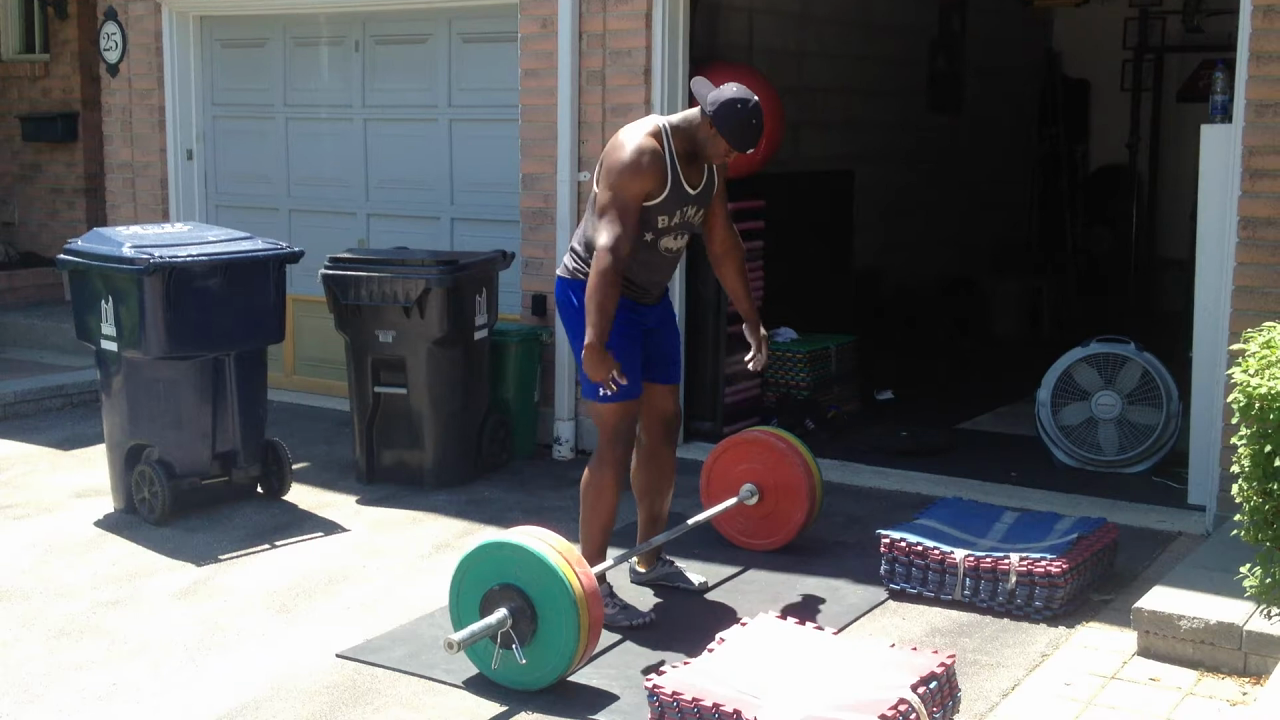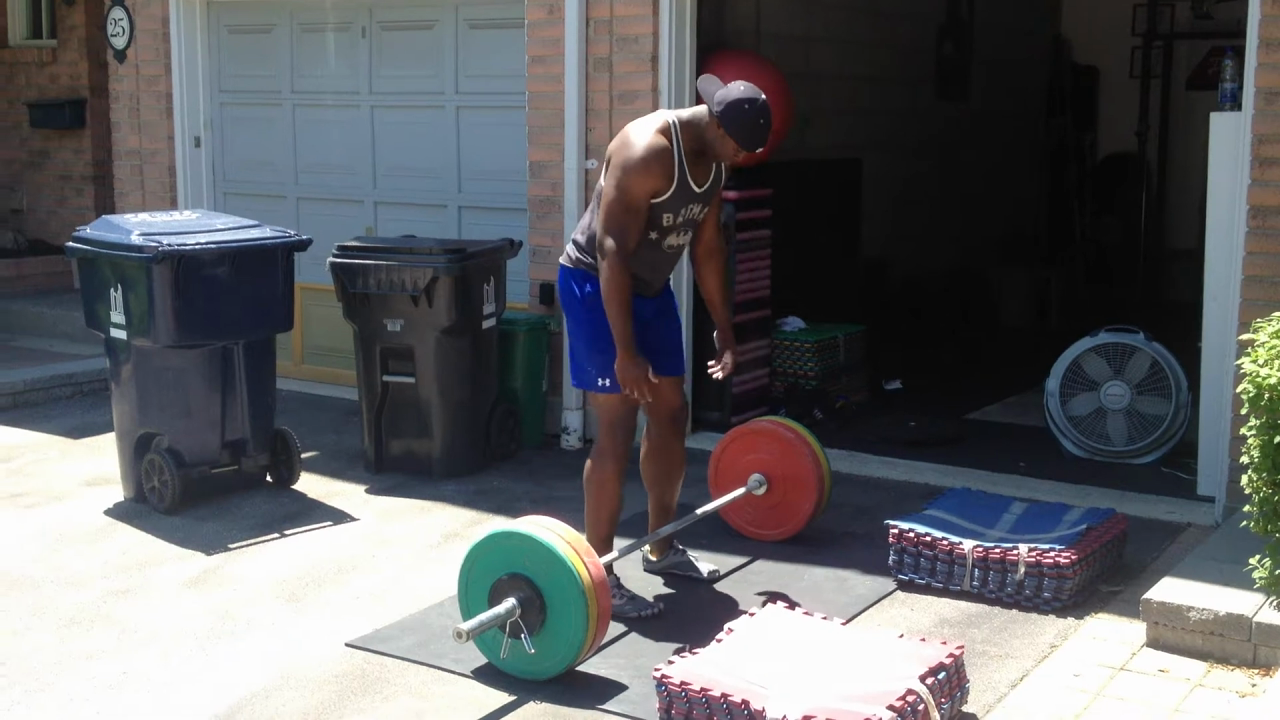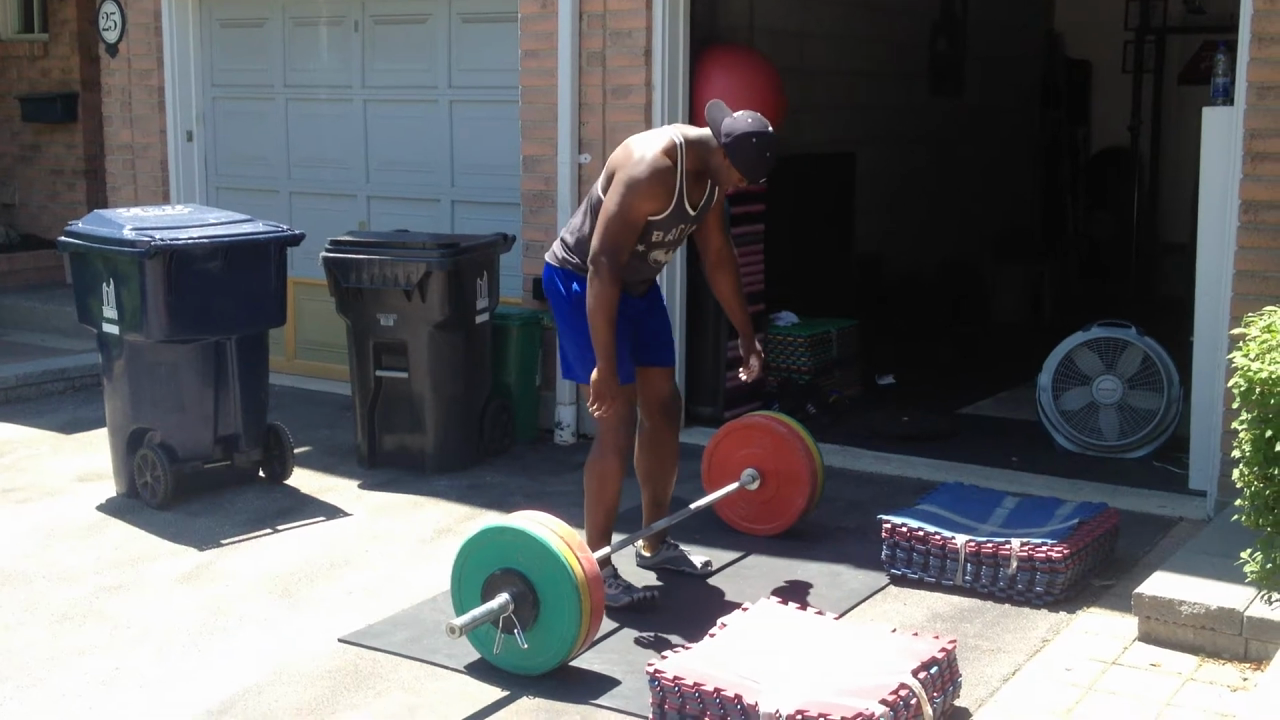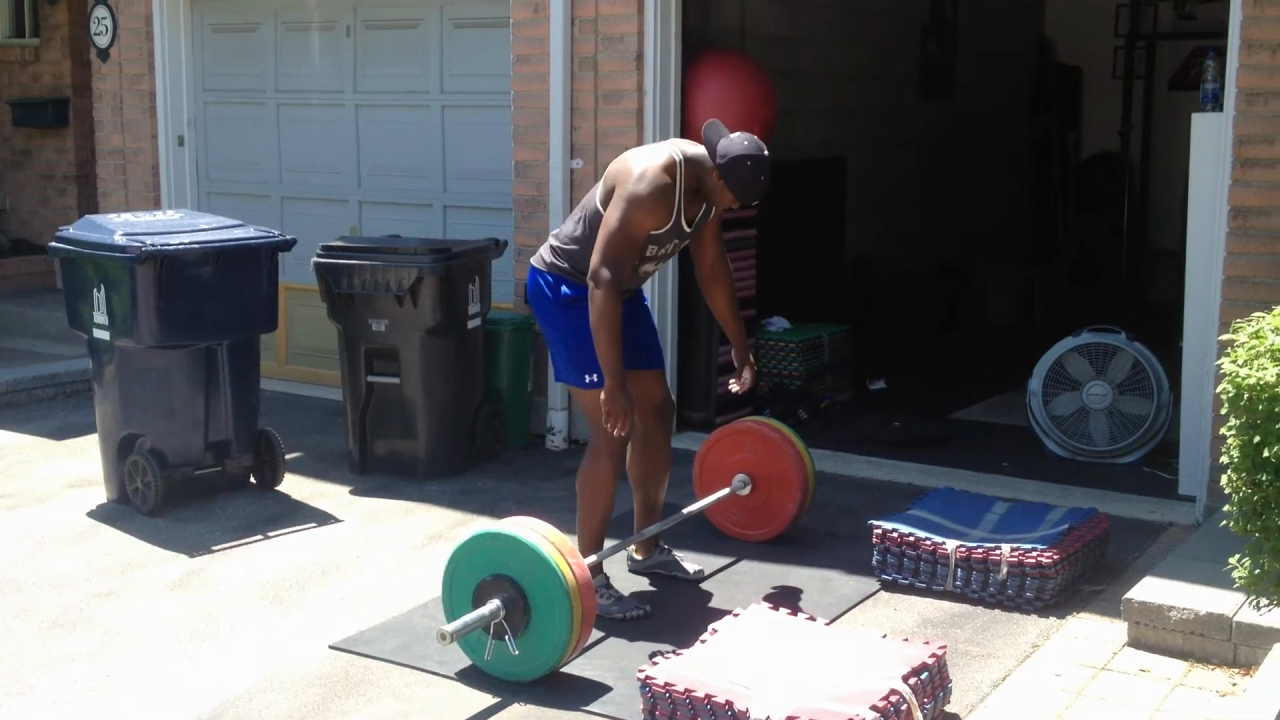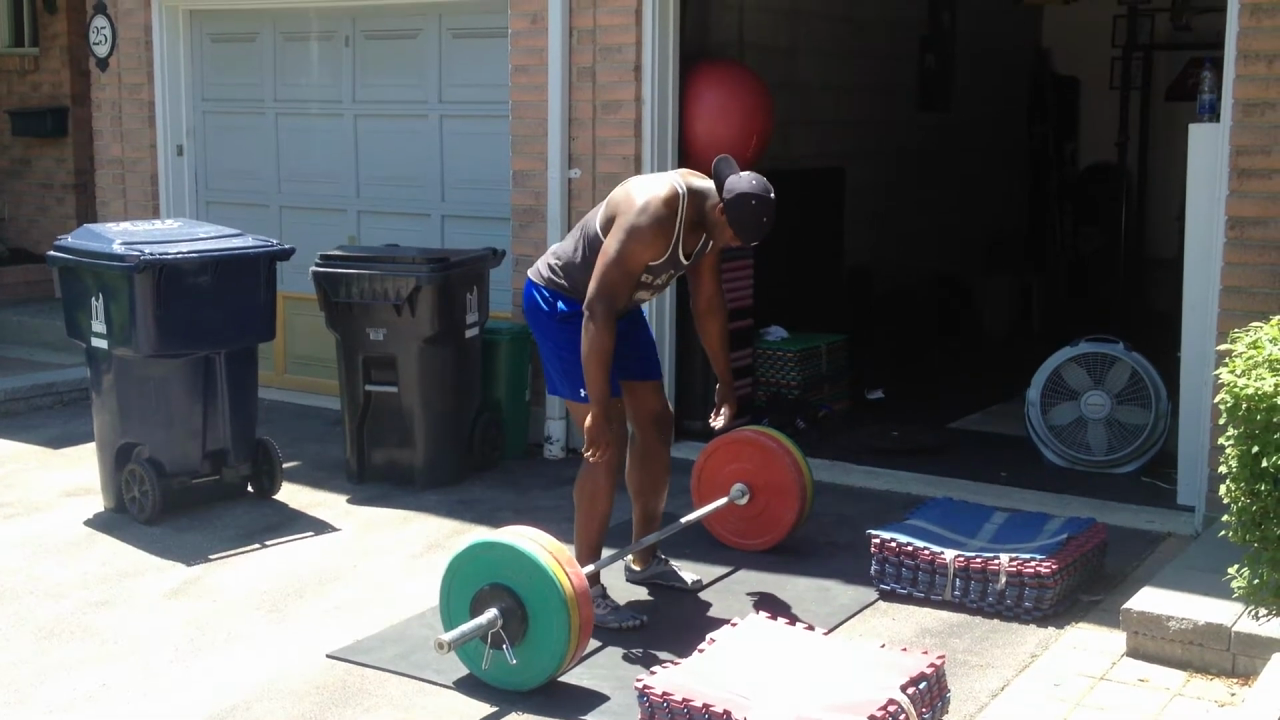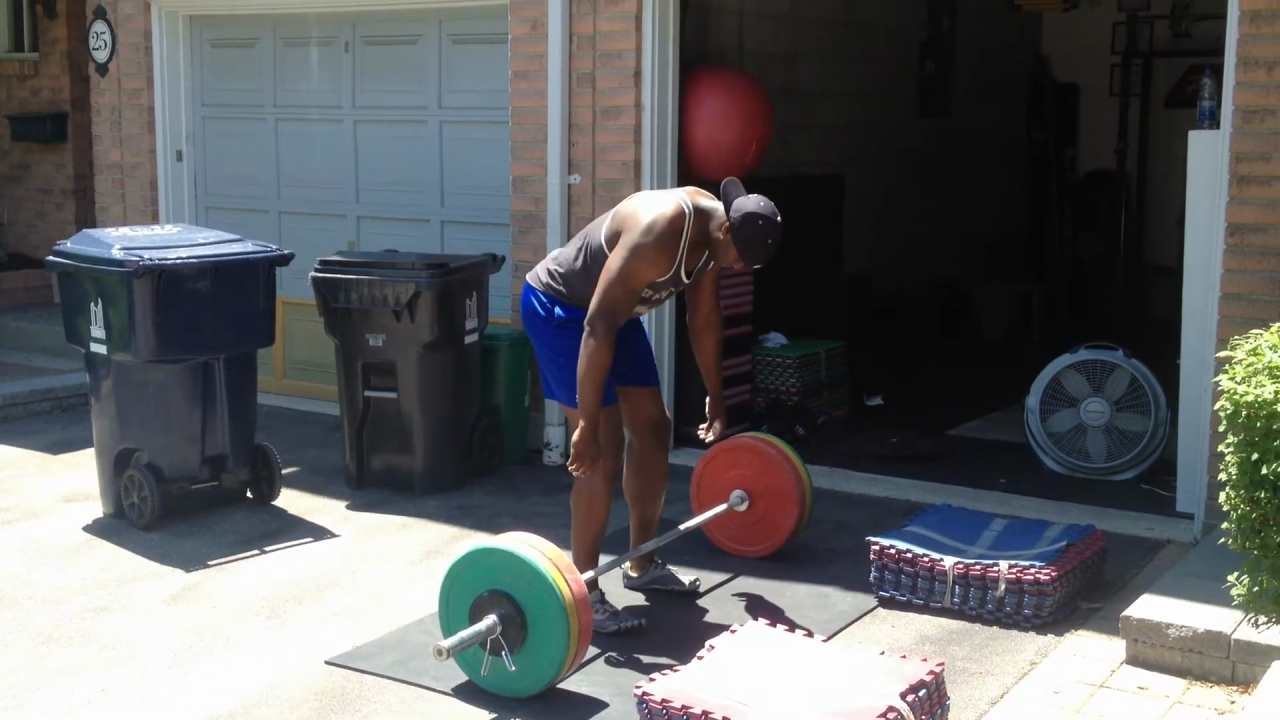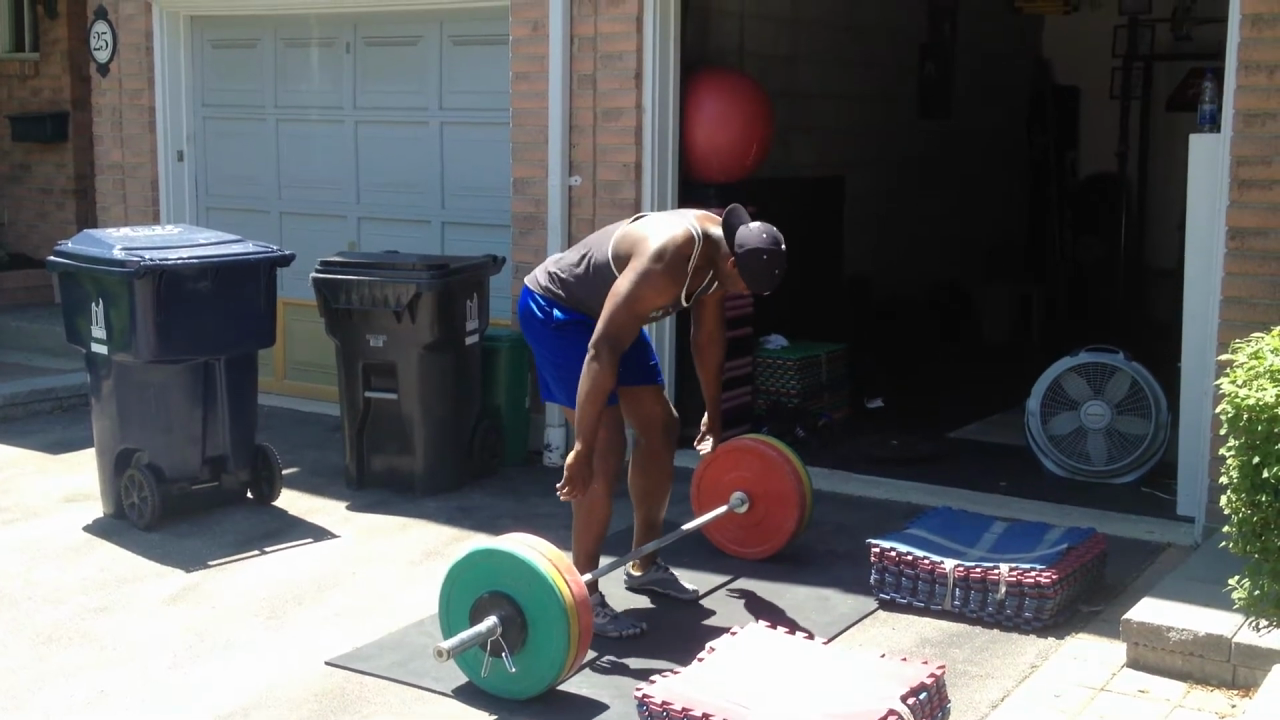
dt=0.4s
person 1, frame 1
left shoulder: (710, 163)
right shoulder: (638, 152)
left elbow: (722, 243)
right elbow: (607, 249)
left wrist: (751, 319)
right wrist: (594, 341)
left hip: (651, 297)
right hip: (595, 292)
left knee: (664, 426)
right knee: (618, 439)
left ankle: (649, 558)
right ankle: (591, 583)
person 1, frame 2
left shoulder: (714, 157)
right shoulder: (646, 150)
left elbow: (707, 245)
right elbow: (611, 252)
left wrist: (723, 327)
right wrist: (626, 352)
left hip: (652, 288)
right hip: (597, 284)
left knee: (670, 417)
right knee: (618, 429)
left ankle: (661, 547)
right ankle: (599, 575)
person 1, frame 3
left shoulder: (712, 172)
right shoulder: (650, 167)
left elbow: (717, 254)
right elbow: (602, 265)
left wrist: (746, 334)
right wrist: (604, 366)
left hip: (638, 286)
right hip: (582, 283)
left knee: (664, 410)
right knee: (618, 424)
left ankle: (654, 544)
right ankle: (596, 568)
person 1, frame 4
left shoulder: (707, 185)
right shoulder: (649, 183)
left elbow: (712, 266)
right elbow: (601, 280)
left wrist: (740, 345)
right wrist: (612, 384)
left hip: (623, 289)
right hip: (568, 286)
left knee: (657, 413)
right knee: (612, 430)
left ankle: (647, 548)
right ankle: (589, 578)
person 1, frame 5
left shoulder: (709, 216)
right shoulder: (651, 215)
left elbow: (708, 301)
right elbow: (597, 310)
left wrist: (725, 381)
right wrist: (598, 410)
left hip: (616, 303)
right hip: (562, 301)
left knee: (656, 423)
right knee: (608, 442)
left ankle: (645, 558)
right ankle: (585, 587)
person 1, frame 6
left shoulder: (712, 233)
right shoulder: (656, 232)
left elbow: (704, 317)
right elbow: (598, 327)
left wrist: (715, 395)
right wrist: (586, 426)
left hip: (614, 310)
right hip: (559, 306)
left knee: (653, 430)
right knee: (604, 451)
left ankle: (643, 564)
right ankle: (584, 594)
person 1, frame 7
left shoulder: (717, 251)
right shoulder: (666, 258)
left elbow: (709, 333)
right elbow: (602, 351)
left wrist: (713, 410)
right wrist: (582, 447)
left hip: (611, 316)
right hip: (556, 308)
left knee: (661, 429)
right knee: (606, 453)
left ankle: (644, 565)
right ankle: (583, 597)
